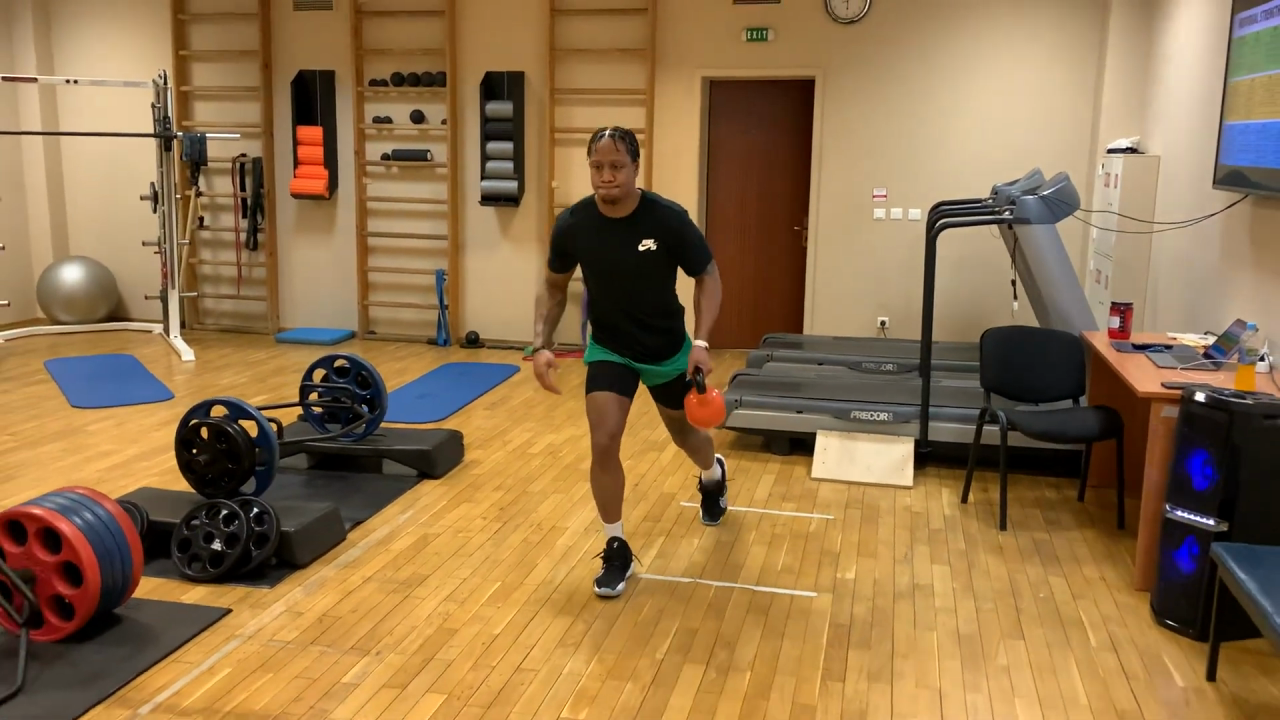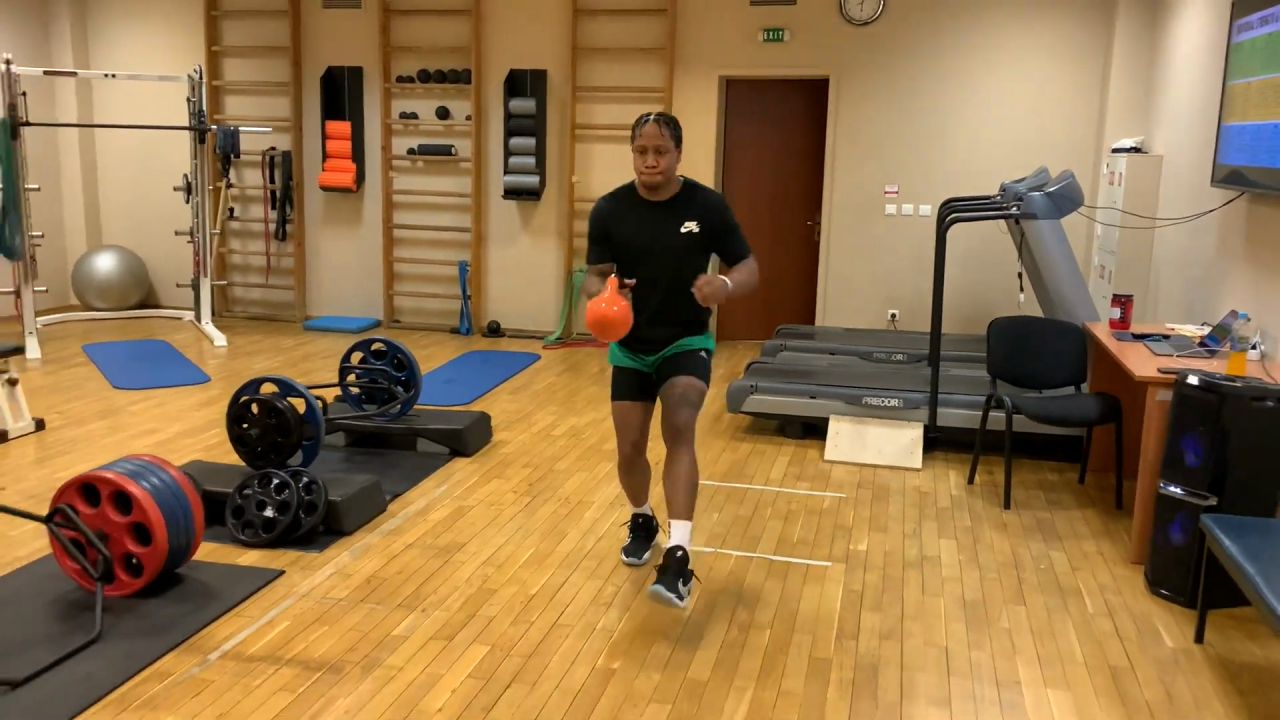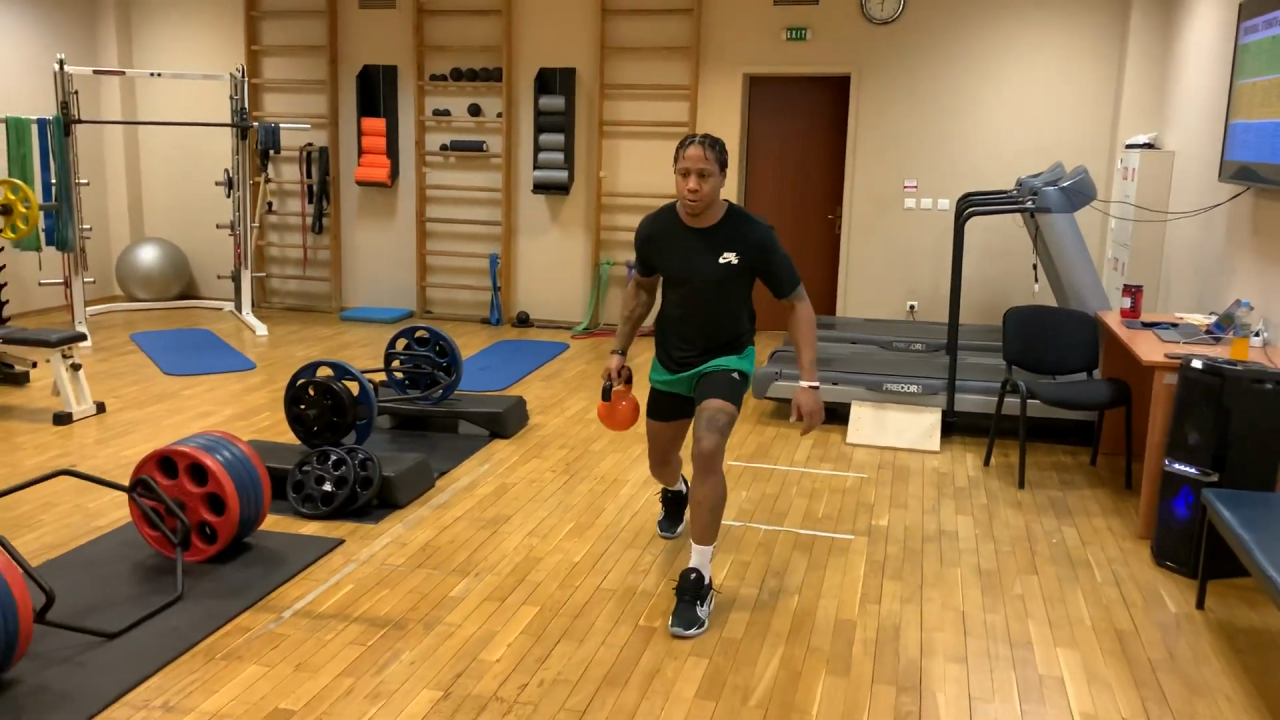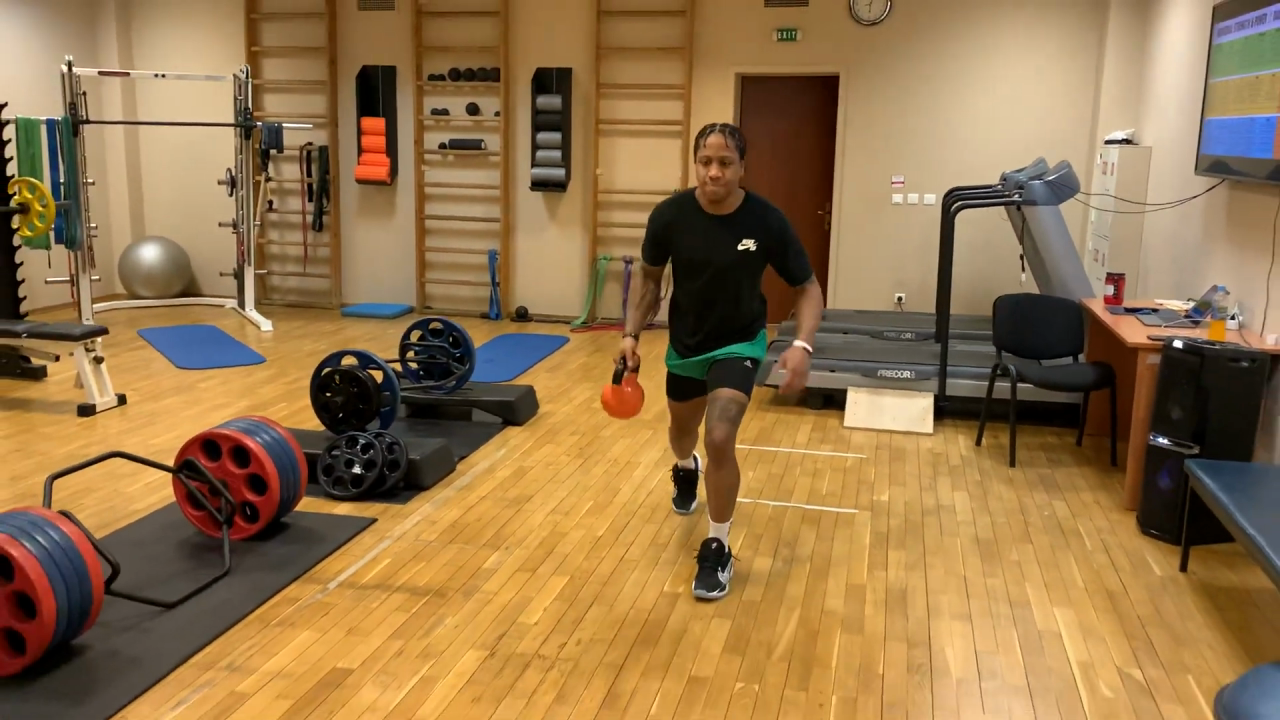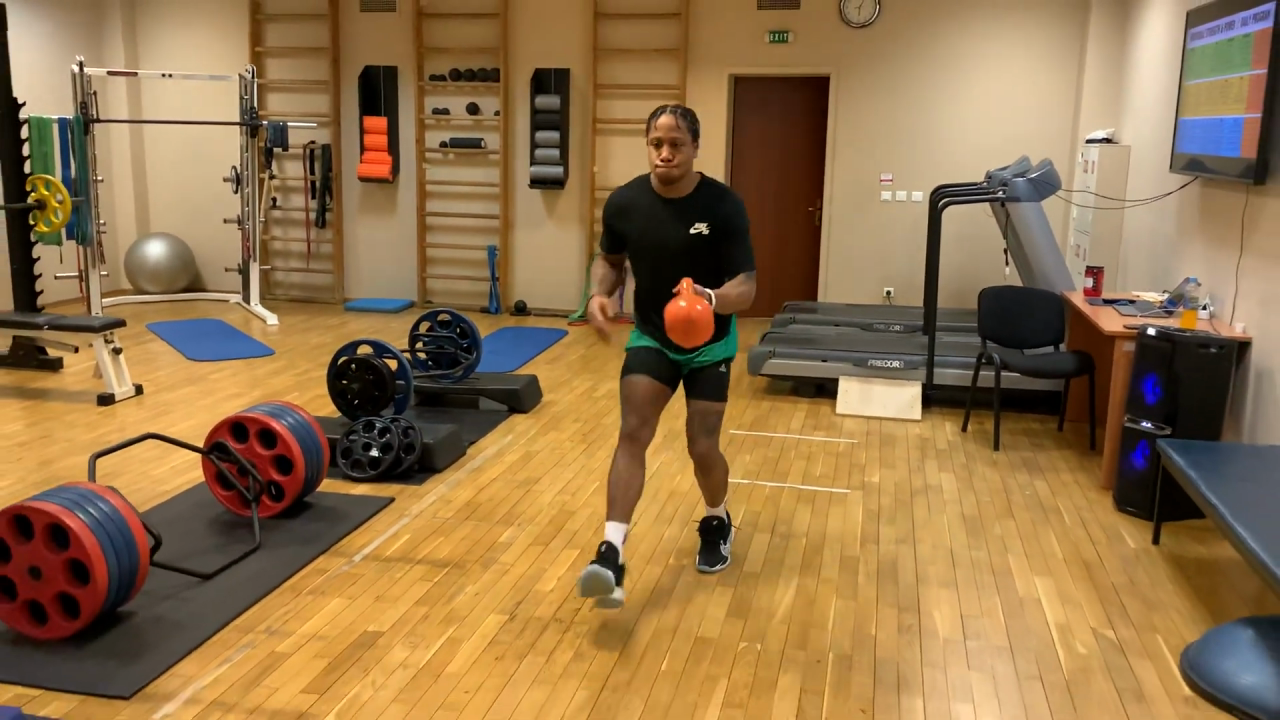
dt=0.5s
person 1, frame 1
left shoulder: (669, 219)
right shoulder: (572, 224)
left elbow: (707, 277)
right elbow: (554, 286)
left wrist: (700, 341)
right wrist: (541, 345)
left hip: (667, 349)
right hip: (608, 349)
left knee: (686, 434)
right knee: (603, 444)
left ankle: (713, 474)
right ankle: (616, 548)
person 1, frame 2
left shoulder: (707, 206)
right shoulder: (609, 210)
left elbow: (749, 266)
right elbow: (595, 278)
left wrist: (725, 283)
right wrist: (607, 292)
left hip: (688, 340)
right hip: (631, 347)
left knee: (678, 432)
right knee: (630, 454)
left ankle: (677, 558)
right ankle: (642, 524)
person 1, frame 3
left shoulder: (752, 235)
right shoulder: (654, 229)
left elbow: (797, 303)
left wrist: (808, 382)
right wrist: (619, 349)
left hip: (726, 359)
right hip: (669, 361)
left knee: (707, 451)
right knee: (660, 463)
left ankle: (697, 579)
right ankle: (675, 492)
person 1, frame 4
left shoulder: (768, 222)
right shoulder: (668, 215)
left elbow: (809, 287)
right elbow: (649, 275)
left wrist: (802, 345)
right wrist: (633, 330)
left hip: (737, 345)
right hip: (684, 345)
left knee: (719, 441)
right knee: (682, 439)
left ankle: (717, 549)
right ankle: (686, 469)
person 1, frame 5
left shoulder: (723, 204)
right shoulder: (623, 201)
left elbow: (746, 287)
right elbow: (608, 260)
left wrist: (710, 298)
right wrist: (599, 294)
left hip: (708, 341)
right hip: (649, 335)
left knee: (702, 449)
right knee: (632, 434)
left ankle: (717, 523)
